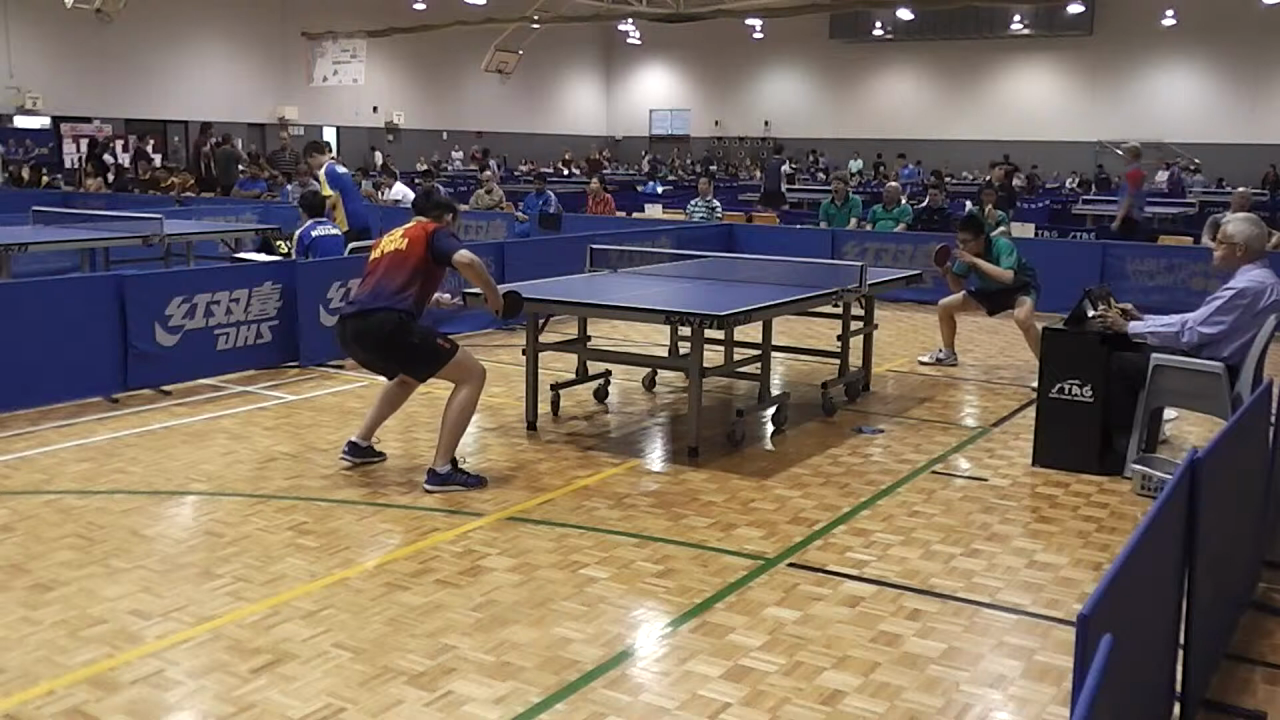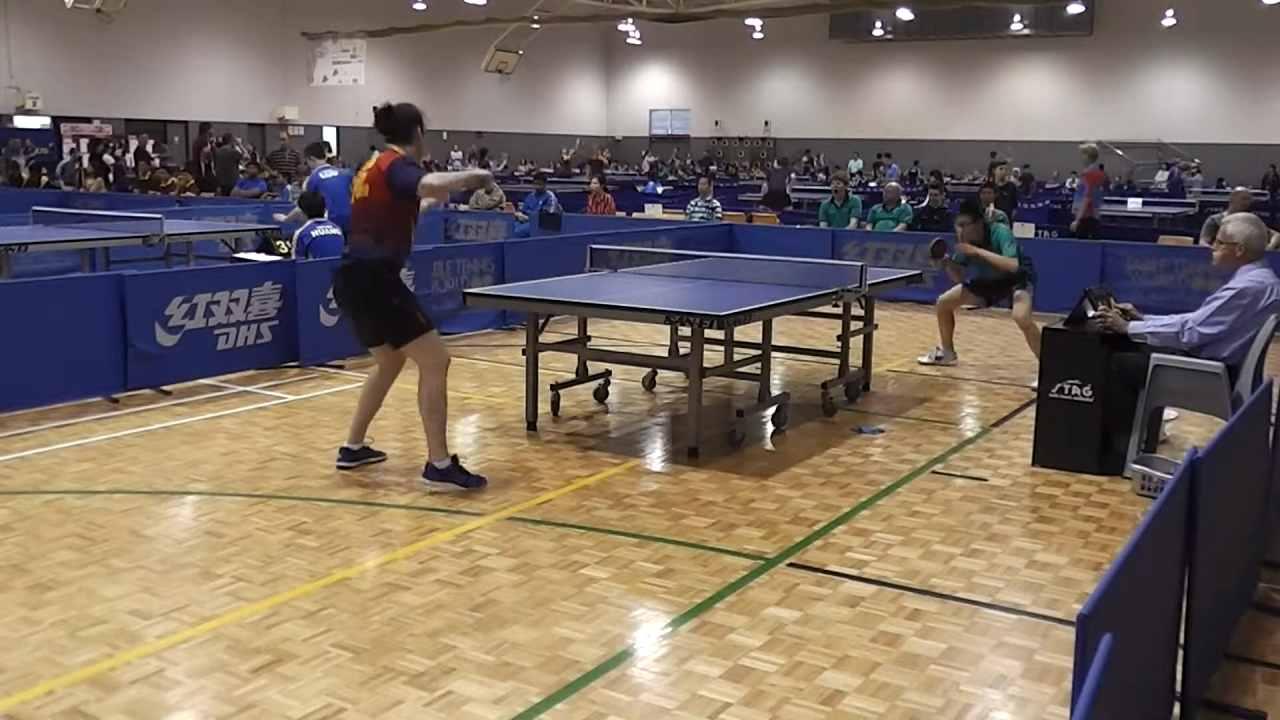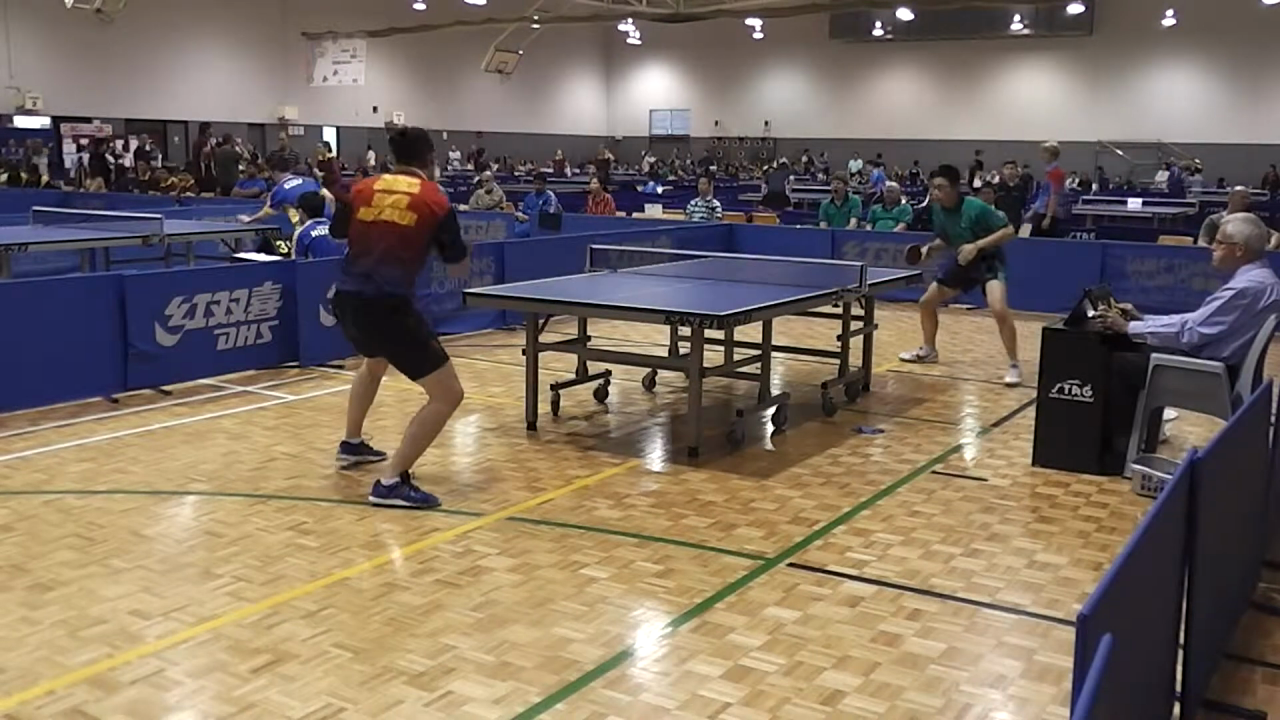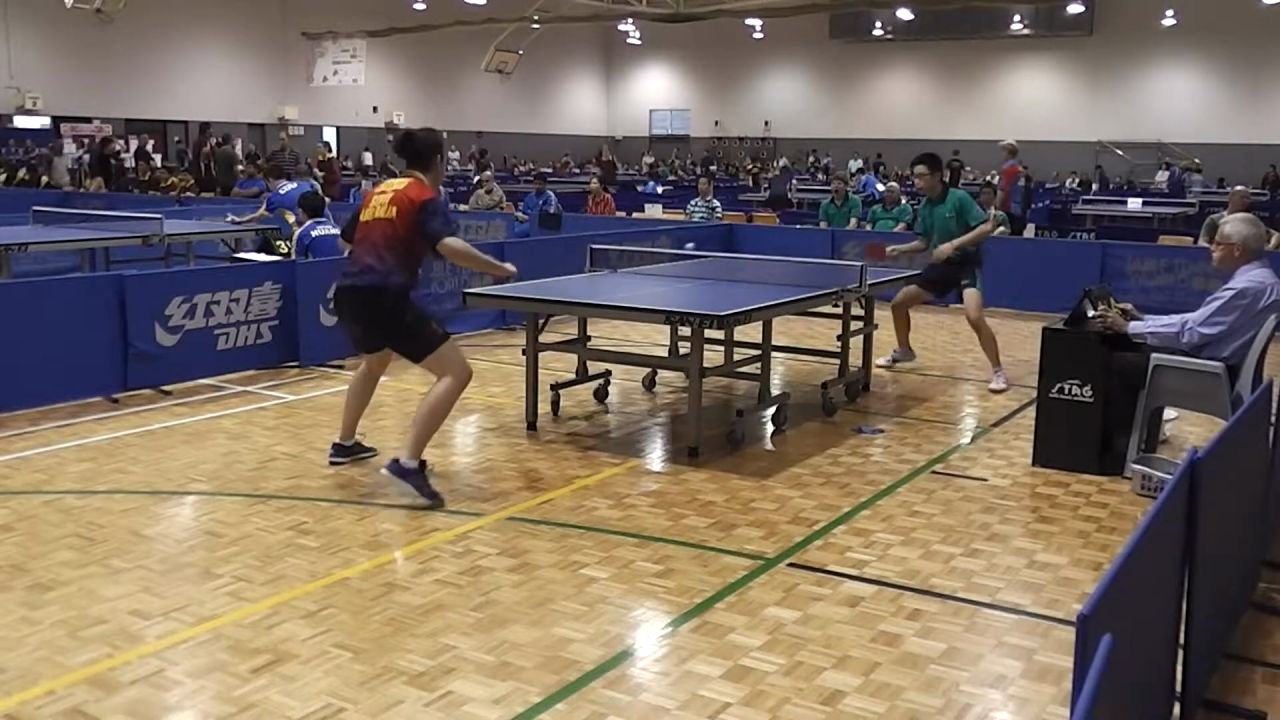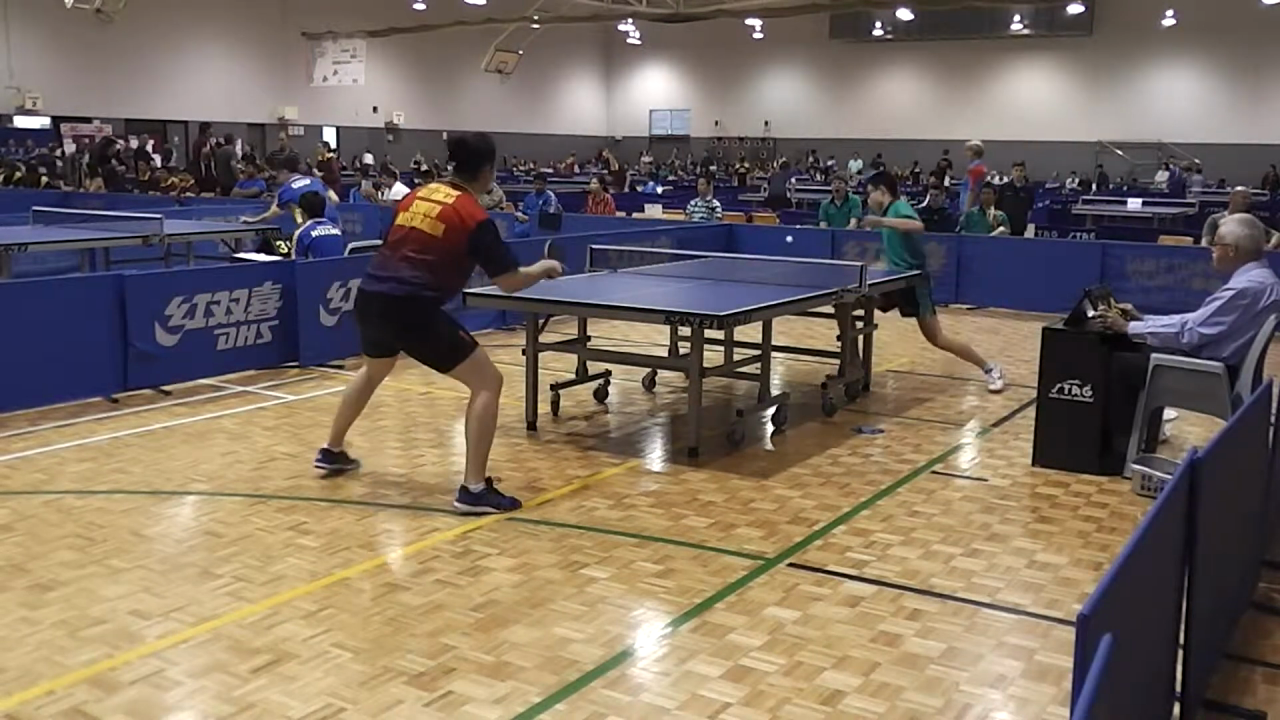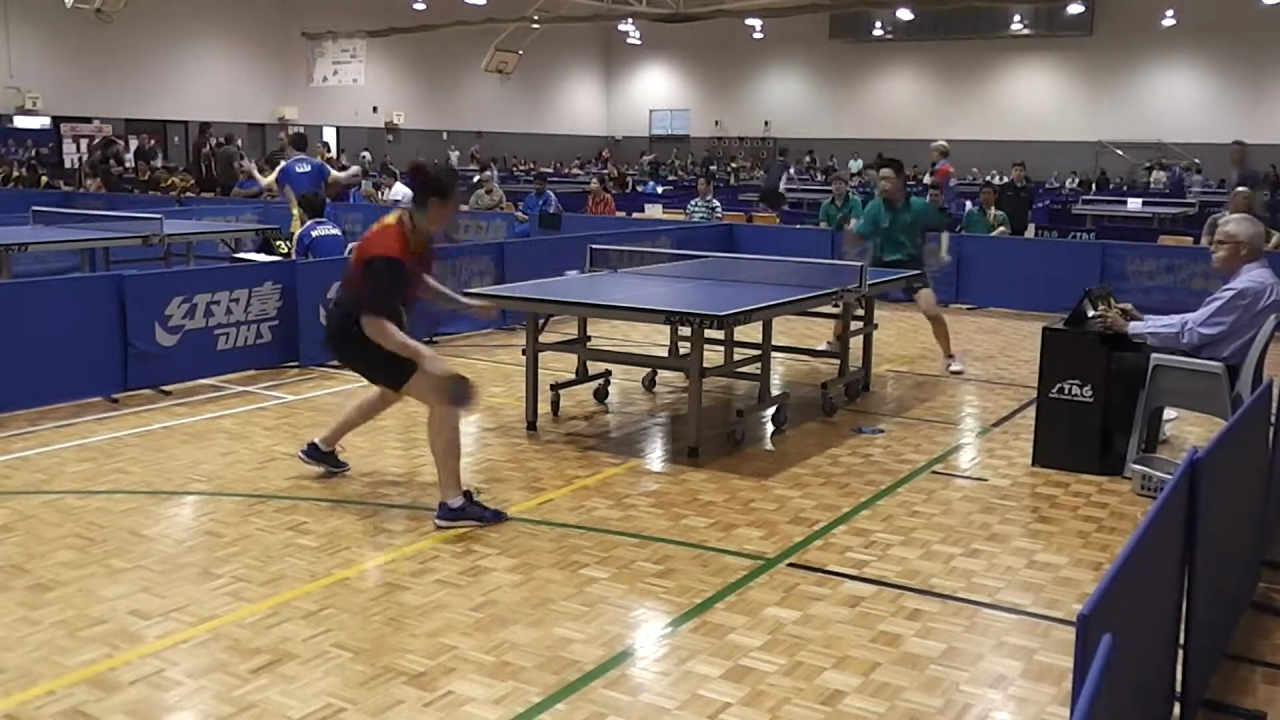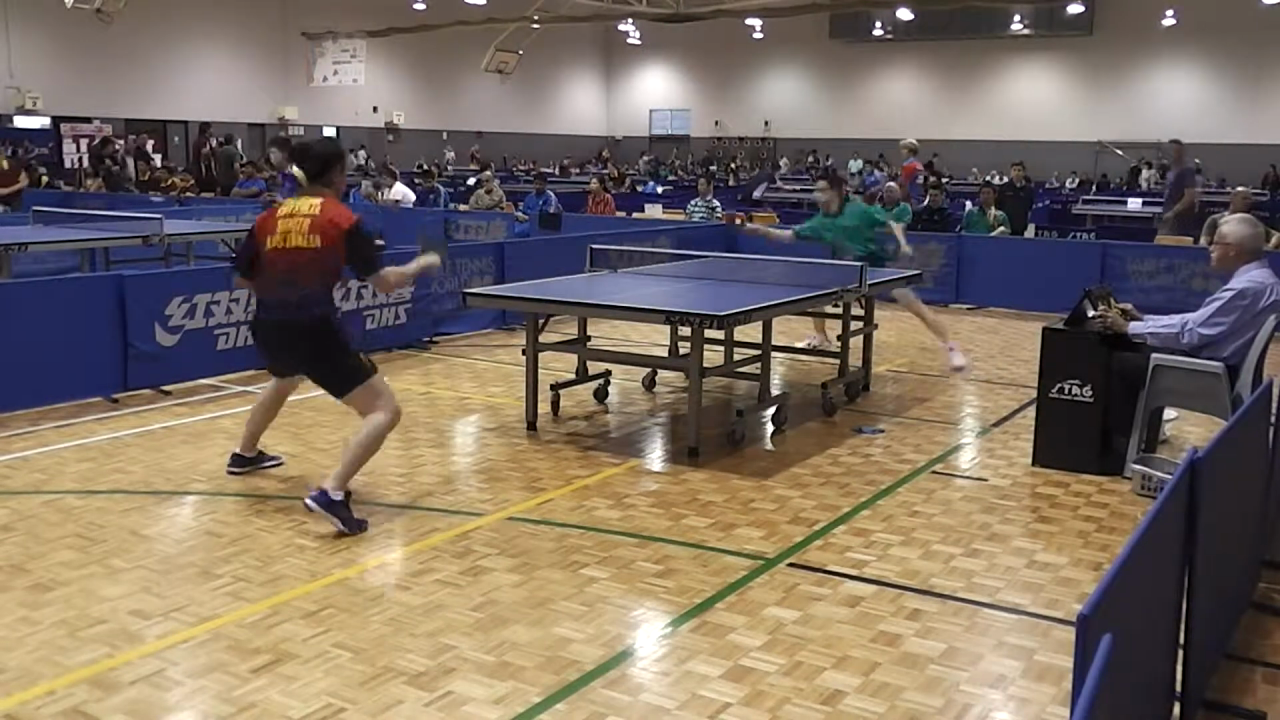
dt=0.5s
person 1, frame 1
left shoulder: (390, 237)
right shoulder: (434, 233)
right elbow: (466, 260)
left wrist: (425, 299)
right wrist: (493, 294)
left hip: (351, 328)
right hip: (385, 327)
left knee: (410, 376)
right knee: (472, 374)
left ankle: (359, 443)
right ankle: (441, 470)
person 1, frame 2
left shoulder: (374, 168)
right shoulder: (398, 164)
right elbow: (431, 185)
left wrist: (431, 203)
right wrist: (471, 176)
left hip: (351, 279)
right hip: (374, 279)
left knee: (390, 361)
right knee: (435, 360)
left ankle: (353, 447)
right ankle: (439, 464)
person 1, frame 3
left shoulder: (363, 189)
right shoulder: (437, 203)
left elbow: (338, 232)
right elbow: (457, 265)
right wrist: (430, 241)
left hip: (347, 301)
right hip: (389, 307)
left knee: (377, 361)
right knee: (448, 394)
left ankle: (352, 442)
right ankle: (391, 482)
person 1, frame 4
left shoulder: (378, 193)
right shoulder: (425, 199)
left elbow: (349, 238)
right elbow: (450, 247)
right wrist: (500, 269)
left hip: (348, 294)
right hip: (383, 298)
left knee: (375, 361)
right knee: (456, 374)
left ankle: (345, 443)
right ankle: (408, 461)
person 1, frame 5
left shoulder: (418, 196)
right shoulder: (476, 218)
right elbow: (509, 280)
right wrist: (544, 268)
left hip: (372, 298)
right hip: (413, 309)
left knee: (373, 371)
right knee: (488, 382)
left ankle: (332, 450)
right ankle: (475, 488)
person 1, frame 6
left shoulder: (412, 228)
right shoulder: (388, 251)
left elbow: (417, 282)
right elbow: (374, 324)
left wrist: (462, 302)
right wrist: (424, 354)
left hip: (354, 326)
right hip: (354, 335)
left knee: (392, 390)
right knee: (445, 393)
left ankle: (321, 447)
right ankle: (452, 504)
person 1, frame 7
left shoulder: (268, 218)
right shoulder: (343, 220)
left elbow: (242, 277)
right elbow: (383, 281)
right wrist: (422, 263)
left hip: (267, 327)
right hip: (312, 332)
left knee: (283, 381)
right knee: (385, 411)
left ankle: (245, 453)
right ankle: (332, 492)
person 2, frame 1
left shoulder: (1249, 287)
right shoulder: (1257, 279)
left elbow: (1190, 331)
right elbow: (1197, 320)
left wrist: (1128, 327)
right wrist: (1142, 318)
right hip: (1213, 363)
left knee: (1119, 363)
right knee: (1136, 352)
left ankle: (1123, 446)
person 2, frame 2
left shoulder: (1248, 287)
right shoulder: (1257, 278)
left elbow: (1190, 331)
right elbow: (1197, 320)
left wrist: (1128, 327)
right wrist: (1143, 318)
right hip: (1215, 362)
left knee: (1119, 363)
right knee: (1137, 351)
left ankle: (1124, 447)
right ankle: (1141, 438)
person 2, frame 3
left shoulder: (1248, 287)
right shoulder: (1258, 279)
left elbow: (1190, 331)
right elbow: (1197, 320)
left wrist: (1128, 327)
right wrist: (1143, 318)
right hip: (1215, 364)
left knee: (1119, 363)
right knee: (1139, 352)
left ankle: (1123, 448)
right ankle: (1140, 440)
person 2, frame 4
left shoulder: (1248, 287)
right shoulder: (1258, 278)
left elbow: (1189, 331)
right elbow: (1197, 320)
left wrist: (1128, 327)
right wrist: (1142, 318)
right hip: (1215, 363)
left knee: (1120, 364)
right knee: (1139, 353)
left ankle: (1123, 448)
right ankle: (1141, 441)
person 2, frame 5
left shoulder: (1247, 287)
right shoulder: (1259, 278)
left elbow: (1189, 331)
right elbow: (1197, 320)
left wrist: (1128, 327)
right wrist: (1143, 318)
left knee: (1120, 364)
right knee: (1142, 352)
left ankle: (1123, 447)
right ankle: (1141, 440)
person 2, frame 6
left shoulder: (1248, 287)
right shoulder: (1257, 279)
left elbow: (1190, 332)
right elbow: (1197, 320)
left wrist: (1128, 328)
right wrist: (1143, 318)
right hip: (1215, 364)
left knee: (1120, 364)
right knee: (1140, 352)
left ankle: (1123, 446)
right ankle: (1140, 438)
person 2, frame 7
left shoulder: (1248, 287)
right shoulder: (1257, 279)
left elbow: (1190, 332)
right elbow: (1197, 320)
left wrist: (1128, 327)
right wrist: (1142, 318)
left knee: (1120, 364)
right knee: (1139, 352)
left ankle: (1123, 445)
right ankle: (1139, 438)
person 3, frame 1
left shoulder: (1002, 246)
right shoulder: (966, 252)
left elbow: (1008, 277)
right elbow: (958, 288)
left wrist: (975, 261)
right wrist: (948, 272)
left hip: (1021, 287)
right hip: (991, 290)
left knee: (1022, 318)
right knee: (944, 307)
right ankle: (948, 354)
person 3, frame 2
left shoulder: (1001, 233)
right shoulder: (965, 241)
left elbow: (1013, 266)
right elbow: (958, 277)
left wrist: (978, 251)
right wrist: (947, 263)
left hip: (1018, 278)
right hip: (988, 280)
left knee: (1021, 317)
right knee: (943, 303)
right ankle: (946, 352)
person 3, frame 3
left shoulder: (975, 207)
right shoulder: (939, 211)
left elbow: (1008, 232)
left wrist: (976, 245)
right wrist: (929, 248)
left hip: (988, 260)
right hip: (961, 262)
left knee: (999, 309)
right knee: (926, 303)
left ankle: (1013, 365)
right ankle: (928, 350)
person 3, frame 4
left shoulder: (959, 198)
right shoulder: (924, 207)
left elbow: (988, 227)
right elbow: (923, 242)
left wrist: (952, 244)
right wrist: (898, 249)
left hip: (967, 263)
right hip: (941, 264)
left knee: (974, 317)
right knee: (898, 303)
left ankle: (998, 372)
right ankle: (903, 351)
person 3, frame 5
left shoulder: (900, 209)
right shoulder: (884, 214)
left elbow: (917, 226)
left wrist: (880, 221)
left knee: (938, 339)
left ankle: (990, 369)
person 3, frame 6
left shoulder: (919, 207)
right shoulder: (874, 208)
left elbow: (941, 225)
right elbow: (857, 238)
left hip: (911, 264)
right hip: (881, 264)
left knee: (932, 312)
left ankle: (949, 357)
right ankle: (835, 344)
person 3, frame 7
left shoulder: (858, 209)
right shoulder: (819, 222)
left elbow: (891, 223)
right elbow: (789, 235)
left wrist: (903, 243)
right wrist: (758, 229)
left hip: (878, 263)
left knee: (914, 306)
left ankle: (951, 348)
right ankle: (821, 338)
